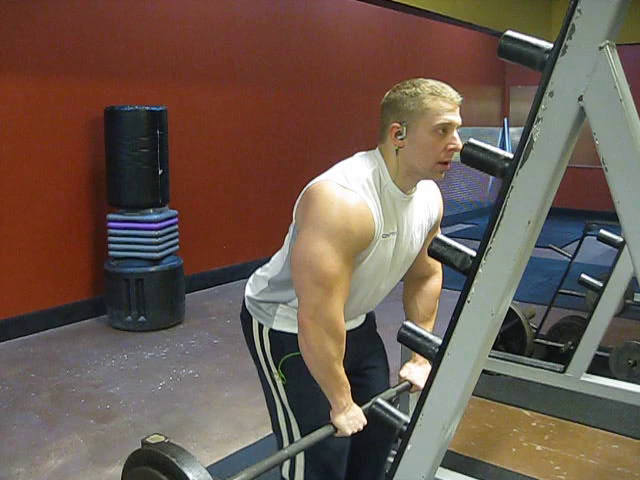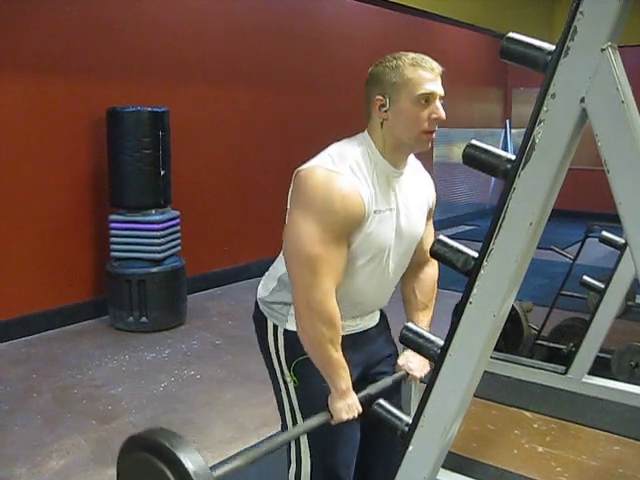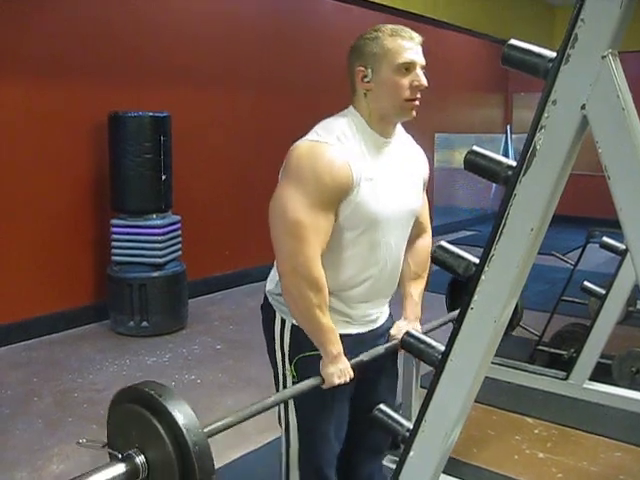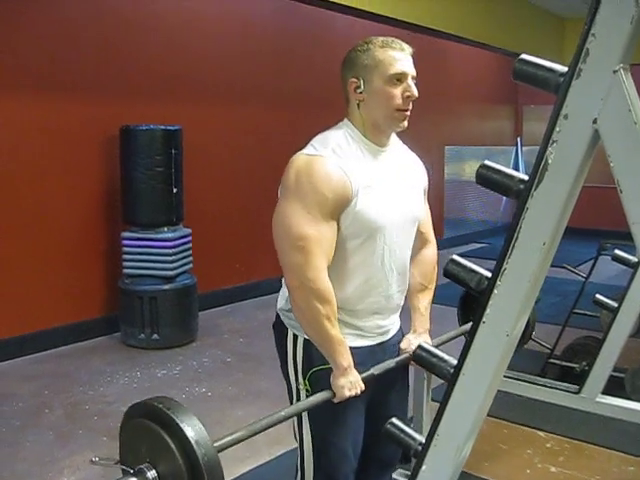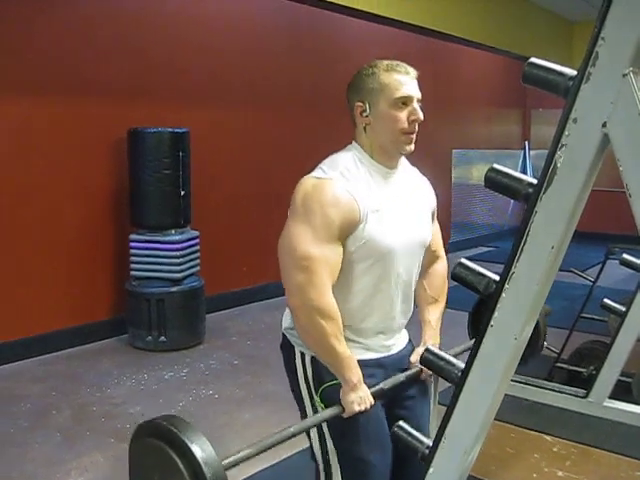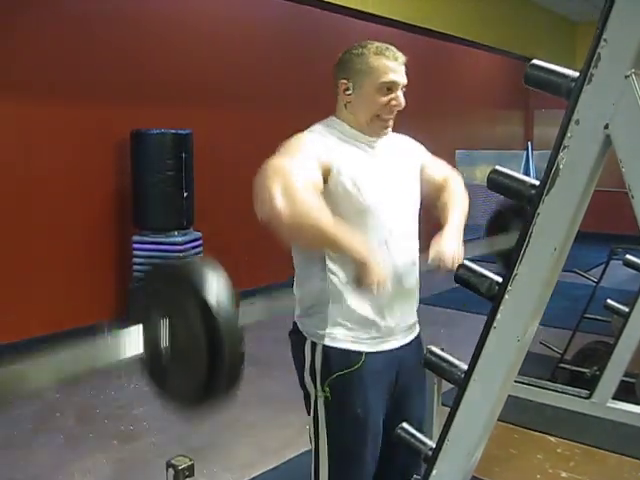
dt=0.3s
person 1, frame 1
left shoulder: (428, 198)
right shoulder: (342, 201)
left elbow: (426, 277)
right elbow: (318, 317)
left wrist: (421, 357)
right wrist: (340, 402)
left hip: (353, 321)
right hip: (286, 325)
left knee: (377, 436)
person 1, frame 2
left shoulder: (421, 181)
right shoulder: (332, 183)
left elbow: (422, 264)
right elbow: (313, 300)
right wrist: (339, 387)
left hip: (368, 325)
right hip: (298, 328)
left knee: (389, 440)
person 1, frame 3
left shoulder: (411, 153)
right shoulder: (322, 155)
left elbow: (419, 235)
right elbow: (298, 266)
left wrist: (411, 313)
right wrist: (330, 351)
left hip: (376, 325)
right hip: (310, 329)
person 1, frame 4
left shoulder: (410, 163)
right shoulder: (321, 167)
left elbow: (424, 246)
right elbow: (305, 278)
left wrist: (420, 325)
right wrist: (340, 362)
left hip: (388, 339)
right hip: (322, 343)
person 1, frame 5
left shoulder: (419, 185)
right shoulder: (329, 191)
left elbow: (434, 261)
right elbow: (307, 300)
left wrist: (430, 338)
right wrist: (349, 381)
left hip: (396, 353)
right hip: (328, 360)
person 1, frame 6
left shoulder: (405, 149)
right shoulder: (313, 150)
left elbow: (450, 182)
right elbow: (278, 203)
left wrist: (451, 229)
right wrist: (360, 253)
left hip: (406, 341)
right hip: (341, 349)
